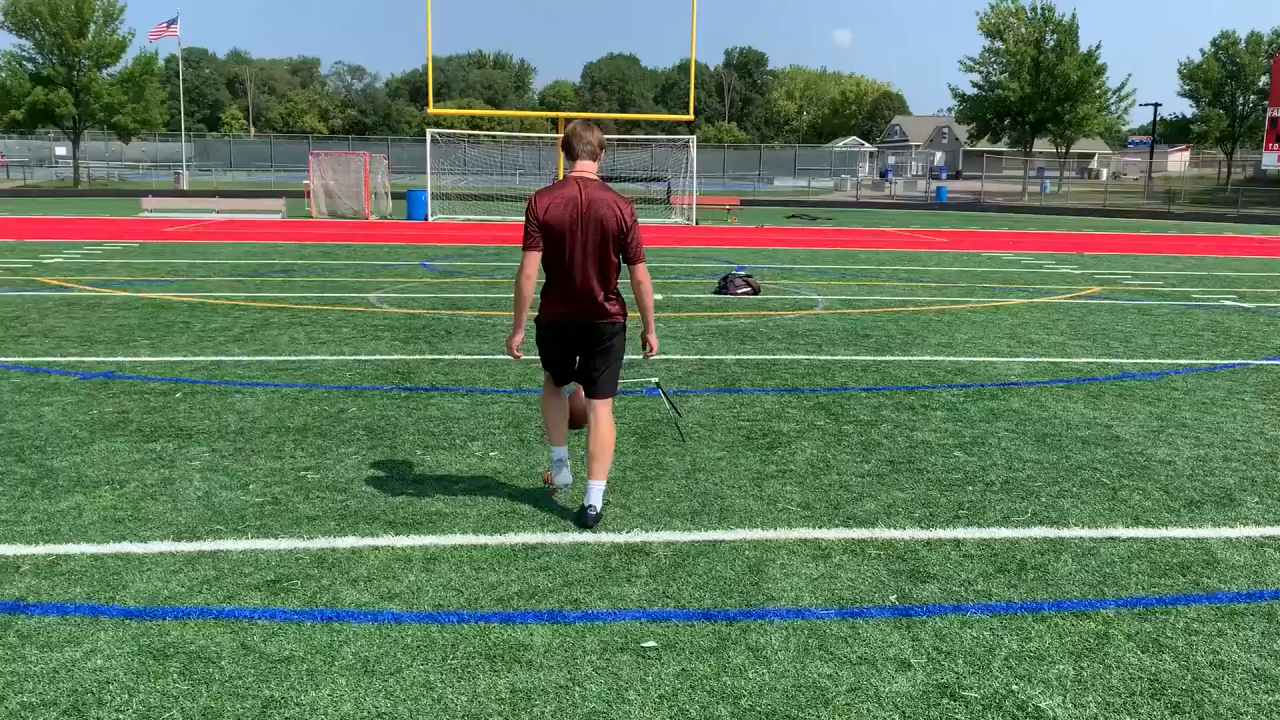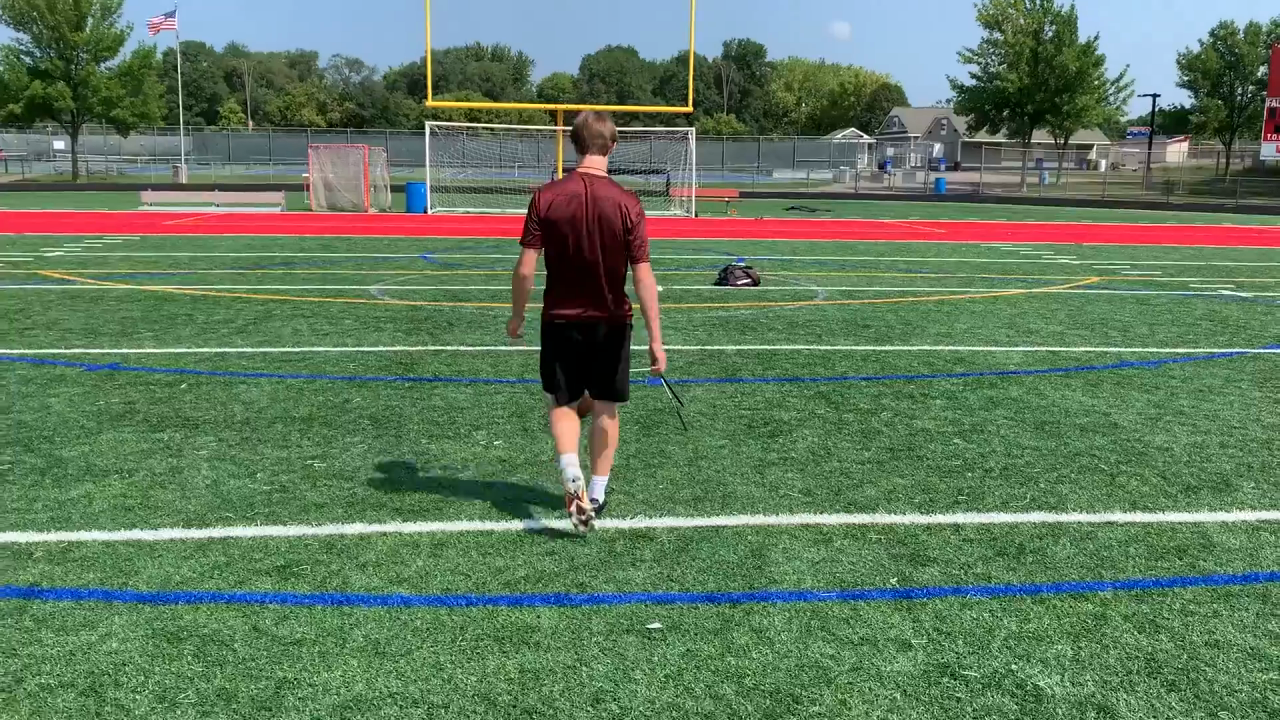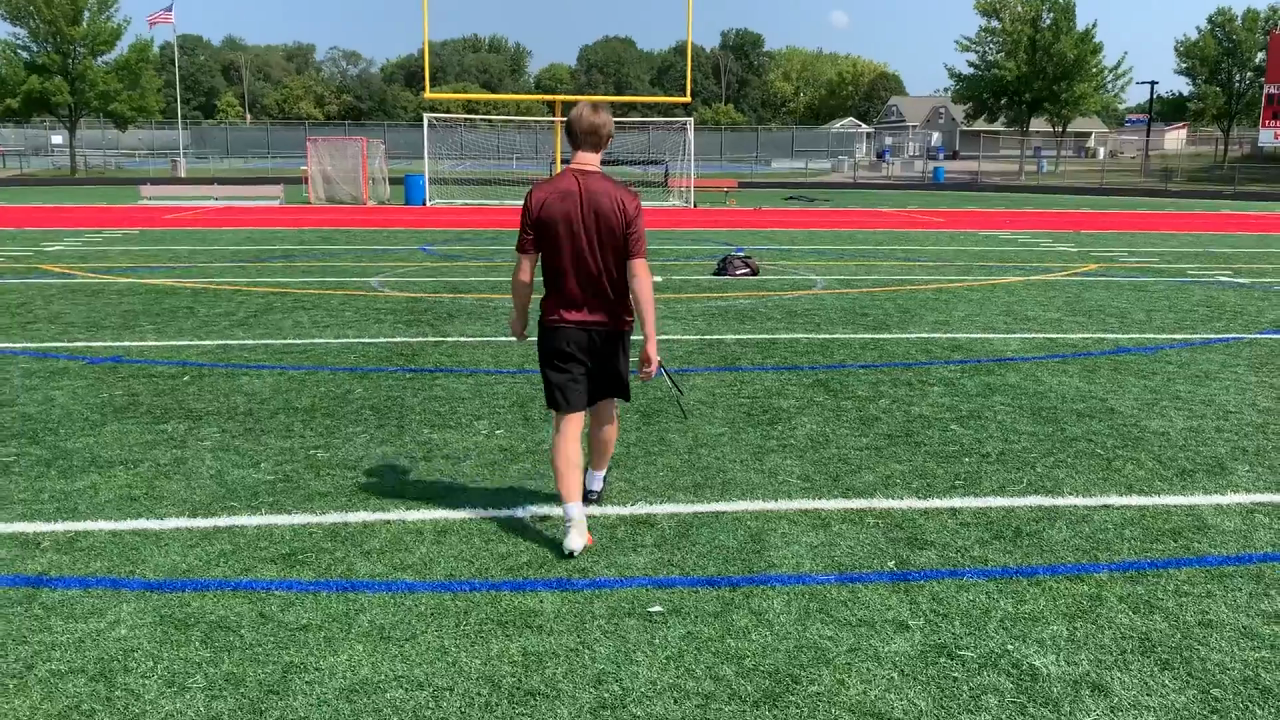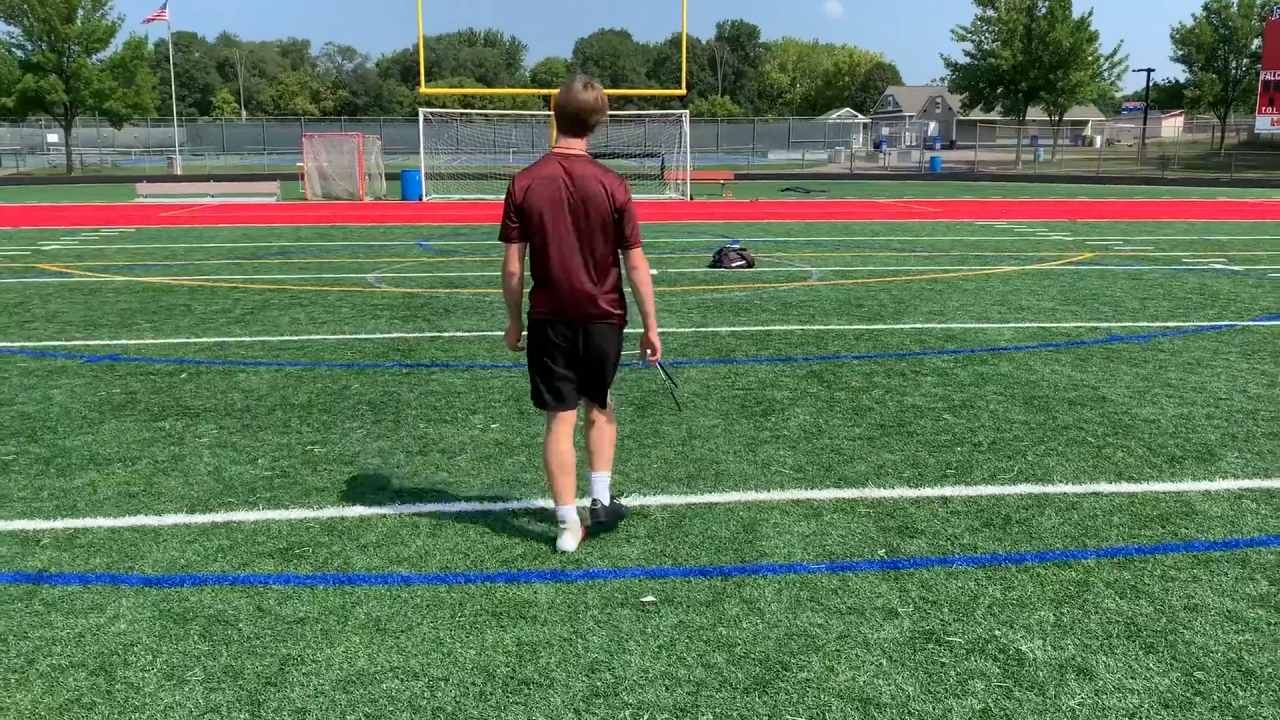
dt=0.2s
person 1, frame 1
left shoulder: (542, 202)
right shoulder: (620, 206)
left elbow: (528, 272)
right elbow: (639, 276)
left wrist: (518, 327)
right wrist: (649, 328)
left hip: (555, 318)
right hip: (605, 320)
left knee: (554, 384)
right knee: (600, 406)
left ankle: (560, 466)
right ankle: (594, 501)
person 1, frame 2
left shoulder: (547, 197)
right shoulder: (627, 204)
left elbow: (525, 267)
right elbow: (643, 277)
left wrist: (516, 315)
right wrist: (656, 339)
left hip: (560, 320)
right hip: (611, 323)
left knee: (562, 403)
right knee: (604, 408)
left ankle: (571, 475)
right ankle: (595, 491)
person 1, frame 3
left shoulder: (540, 196)
right shoulder: (624, 199)
left elbow: (524, 273)
right elbow: (639, 274)
left wrist: (519, 317)
right wrist: (650, 339)
left hip: (559, 326)
right hip: (611, 324)
left knee: (569, 422)
right knee: (605, 407)
left ankle: (574, 524)
right ankle: (595, 483)
person 1, frame 4
left shoulder: (524, 183)
right shoulder: (612, 185)
left elbow: (512, 266)
right elbow: (635, 263)
left wrist: (514, 322)
right wrist: (650, 325)
left hip: (547, 321)
right hip: (602, 318)
left knee: (559, 420)
right knee: (599, 407)
left ankle: (567, 525)
right ankle: (601, 496)
